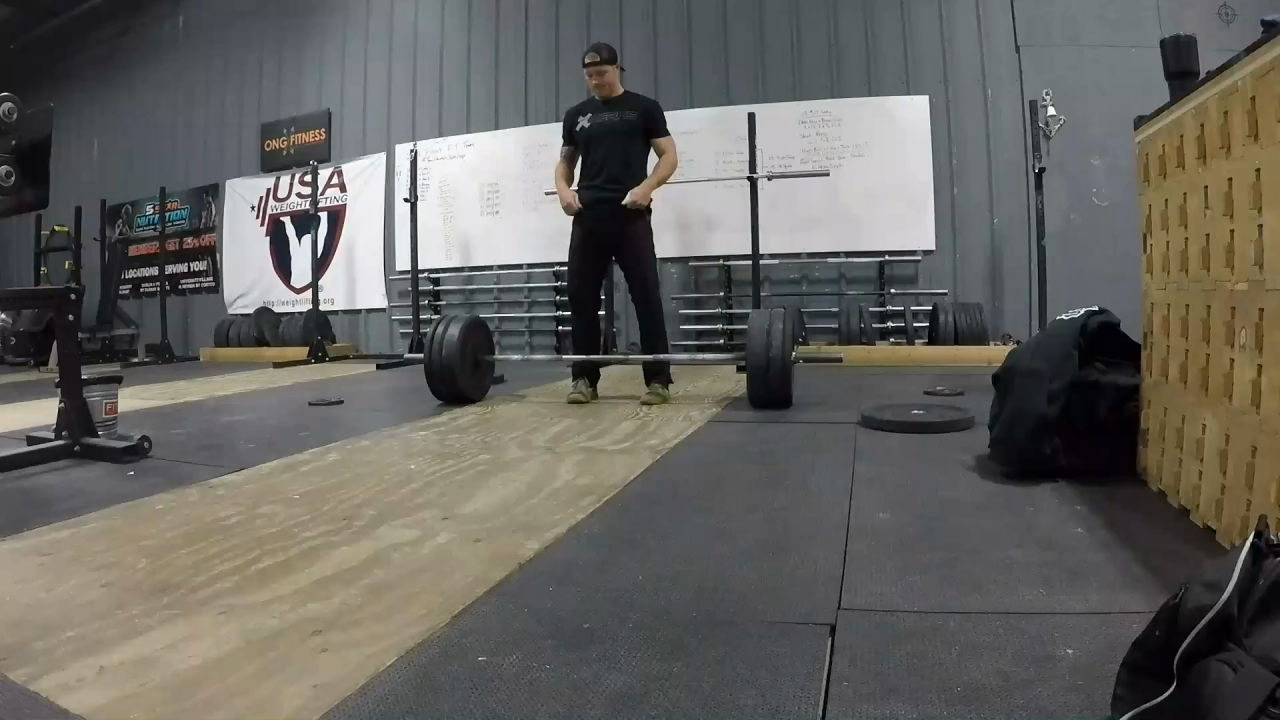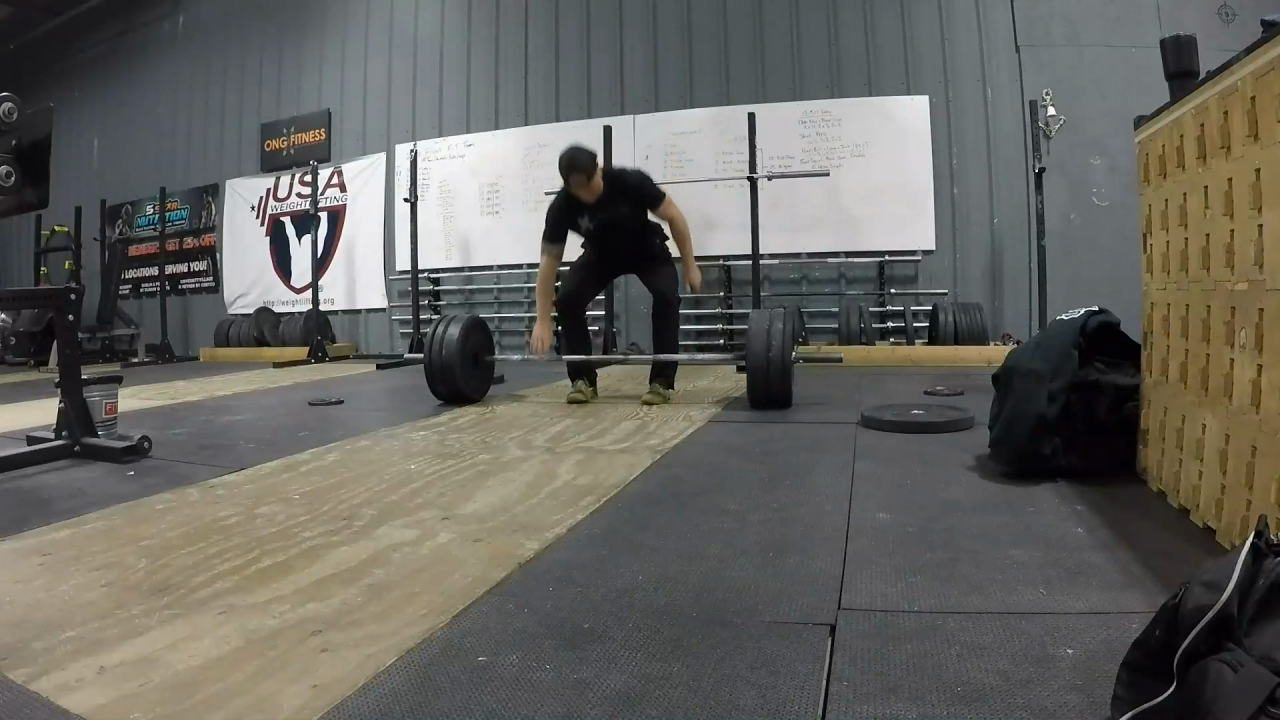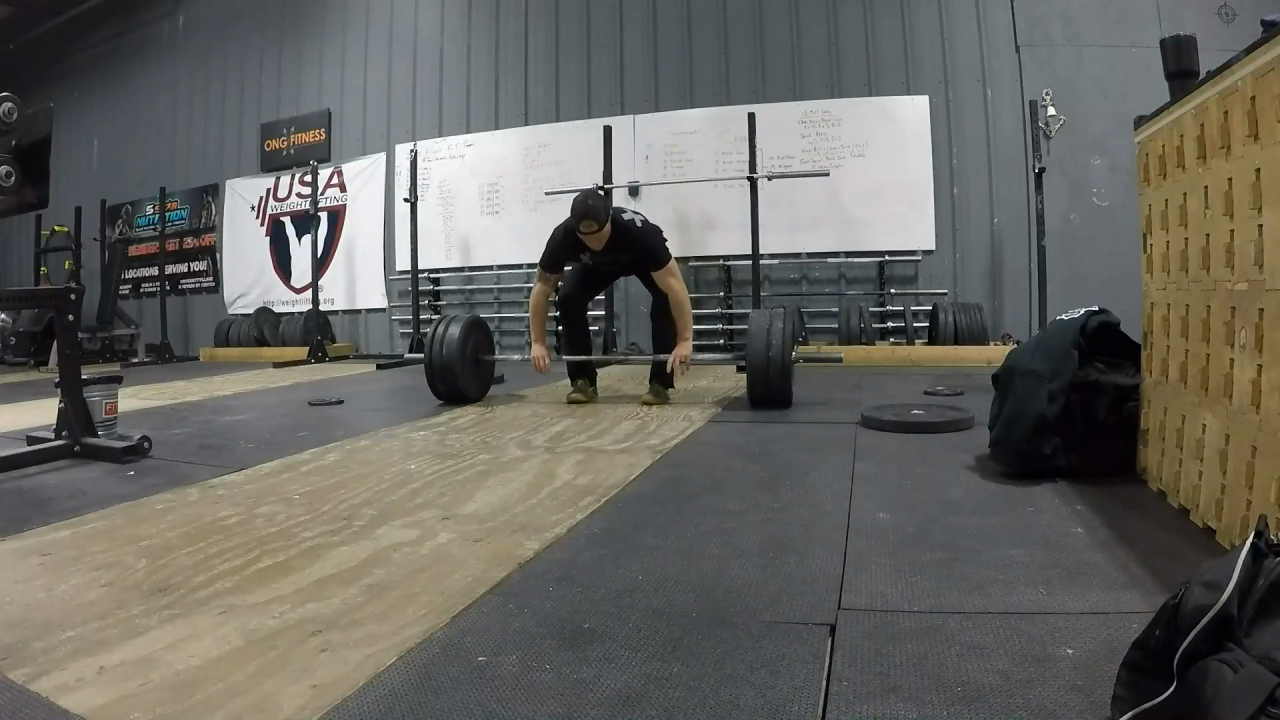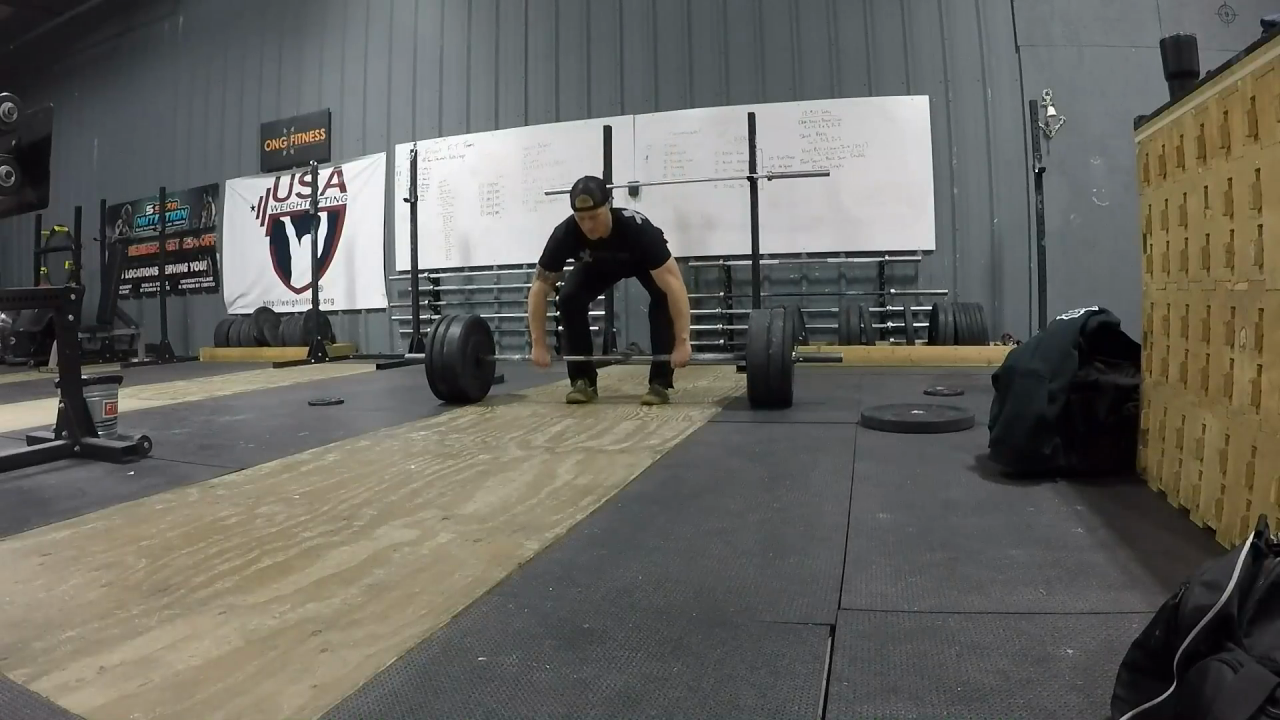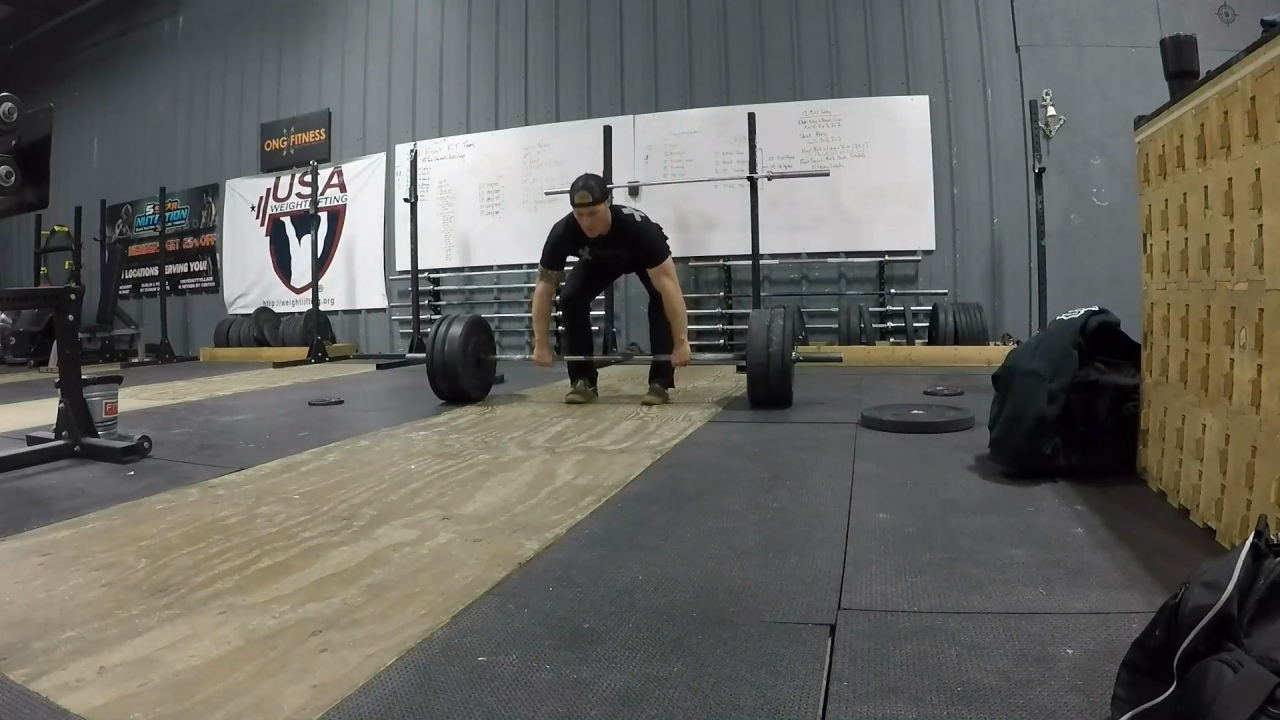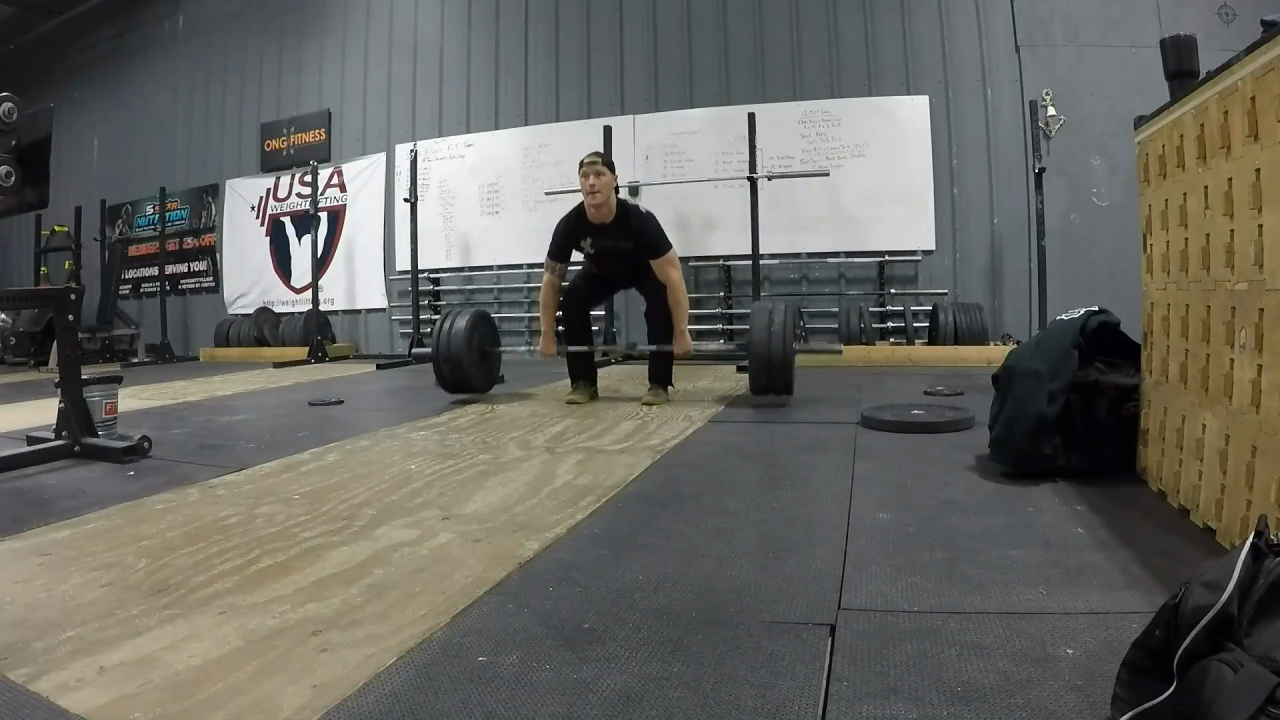
dt=0.7s
person 1, frame 1
left shoulder: (643, 107)
right shoulder: (576, 115)
left elbow: (669, 155)
right elbow: (564, 162)
left wrist: (647, 187)
right wrist: (563, 190)
left hip: (630, 215)
right hip: (587, 217)
left knee: (646, 297)
right knee: (582, 299)
left ankle: (658, 380)
right ankle: (585, 379)
person 1, frame 2
left shoulder: (630, 182)
right shoulder: (561, 207)
left elbow: (673, 217)
right elbow: (549, 262)
left wrist: (689, 266)
right wrist: (541, 322)
left hip: (646, 249)
right hip: (600, 254)
left knee: (667, 295)
right knee: (568, 299)
left ankle: (661, 382)
right ankle: (583, 380)
person 1, frame 3
left shoulder: (637, 230)
right shoulder: (562, 238)
left elbow: (675, 286)
right elbow: (541, 290)
left wrist: (685, 341)
right wrist: (537, 342)
left hip: (641, 258)
right hip: (596, 264)
left knee: (665, 296)
right knee: (568, 299)
left ankle: (660, 382)
right ankle: (583, 380)
person 1, frame 4
left shoulder: (637, 228)
right shoulder: (564, 235)
left elbow: (674, 286)
right elbow: (540, 288)
left wrist: (682, 342)
right wrist: (538, 344)
left hip: (641, 260)
right hip: (598, 264)
left knee: (663, 297)
right knee: (569, 298)
left ankle: (659, 383)
right ankle: (583, 380)
person 1, frame 5
left shoulder: (638, 227)
right shoulder: (562, 234)
left elbow: (669, 287)
right elbow: (544, 289)
left wrist: (681, 343)
right wrist: (541, 344)
left hip: (642, 255)
right hip: (598, 259)
left knee: (660, 297)
right knee: (571, 297)
left ankle: (659, 383)
right ankle: (583, 381)
person 1, frame 6
left shoulder: (639, 220)
right shoulder: (569, 226)
left elbow: (672, 276)
right elbow: (551, 281)
left wrist: (681, 333)
right wrist: (547, 335)
left hip: (642, 269)
right hip: (601, 272)
left knee: (660, 299)
right knee: (571, 300)
left ankle: (659, 384)
right ankle: (583, 381)
